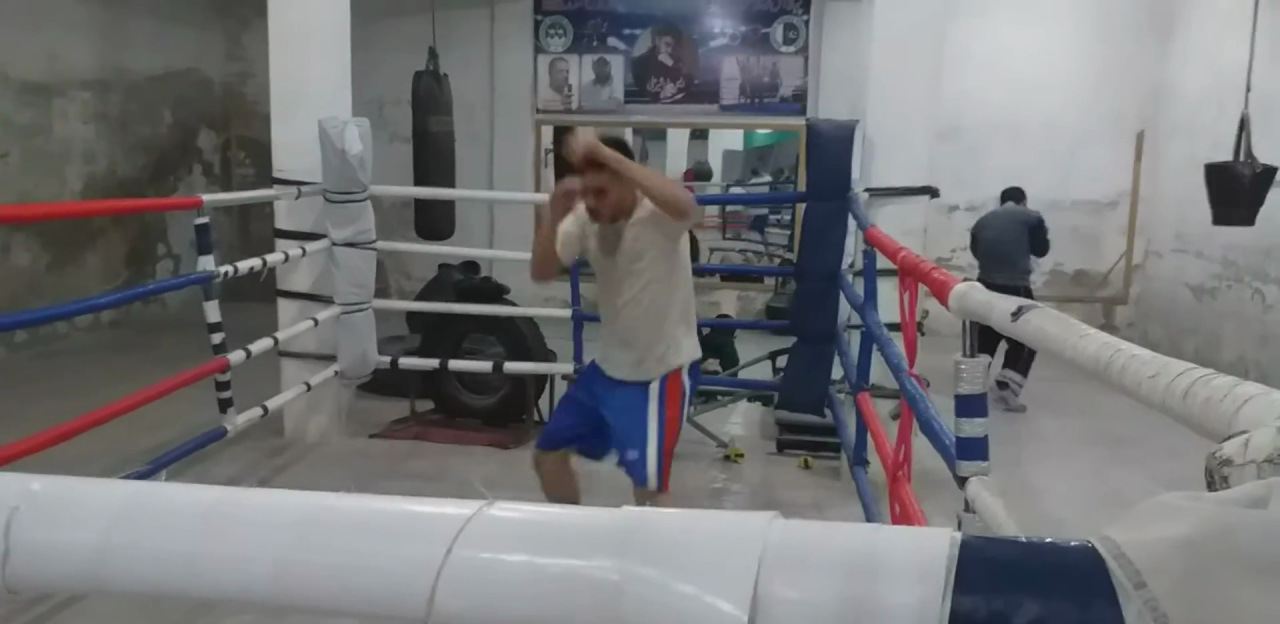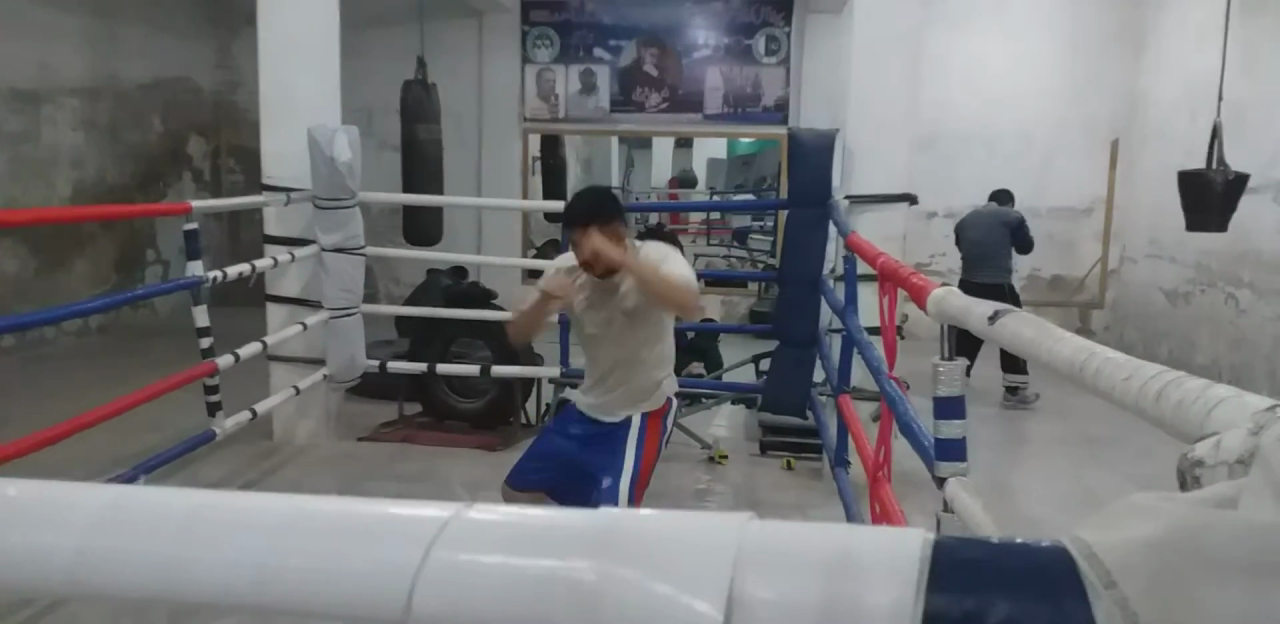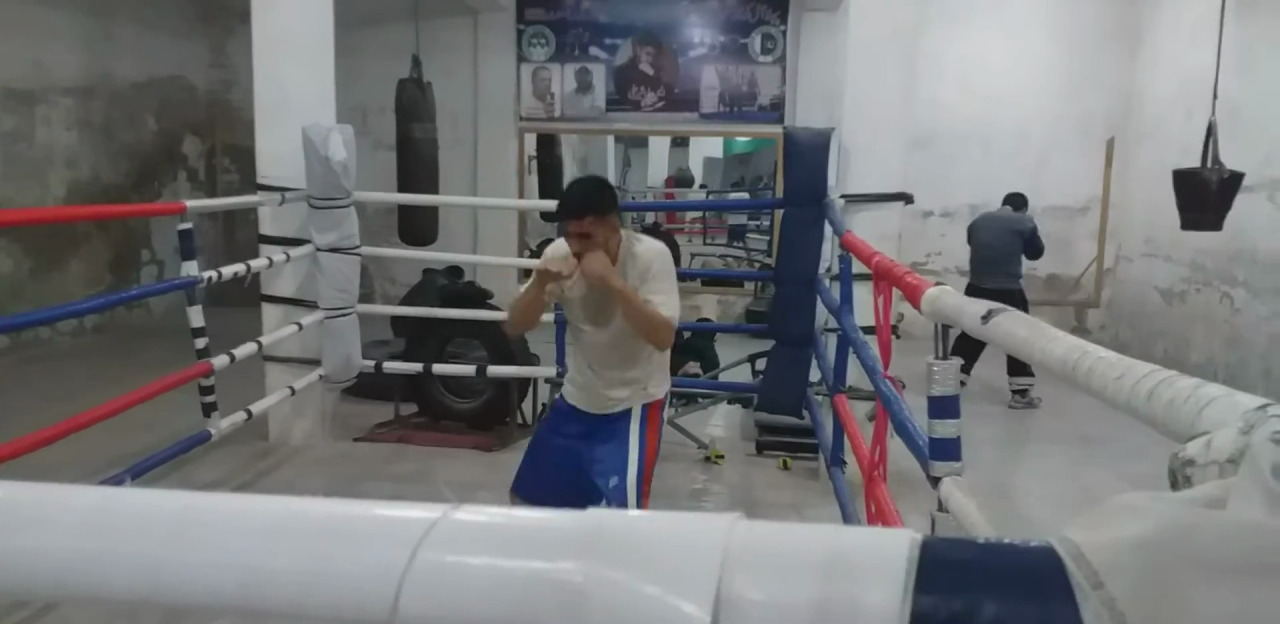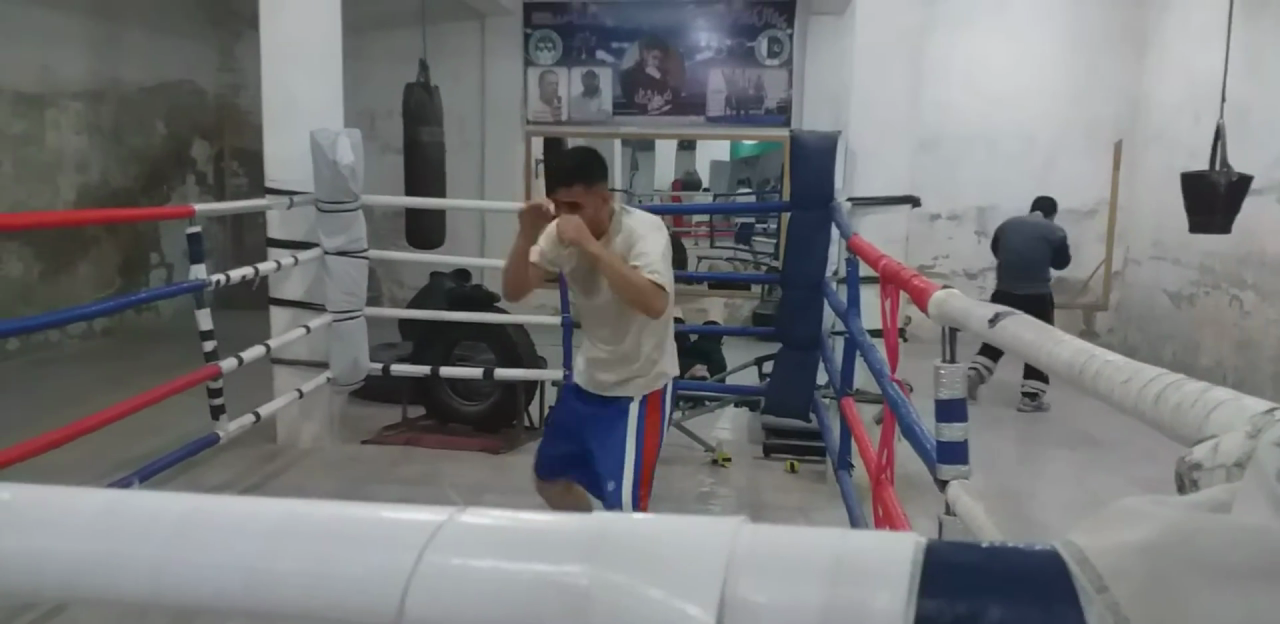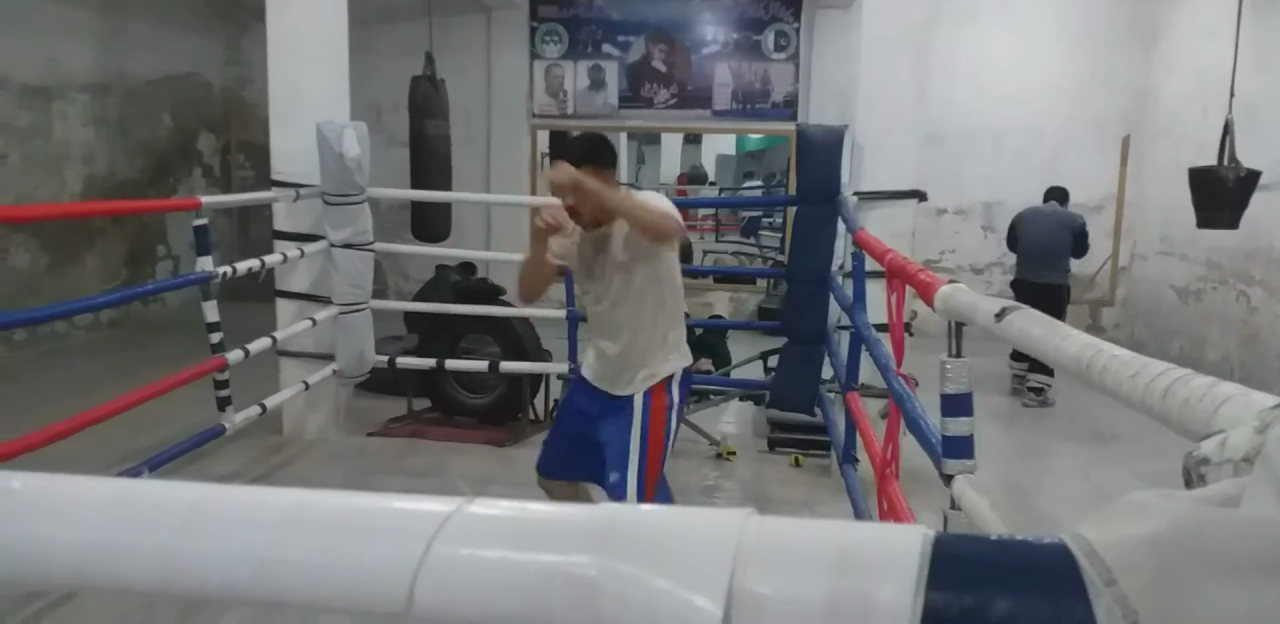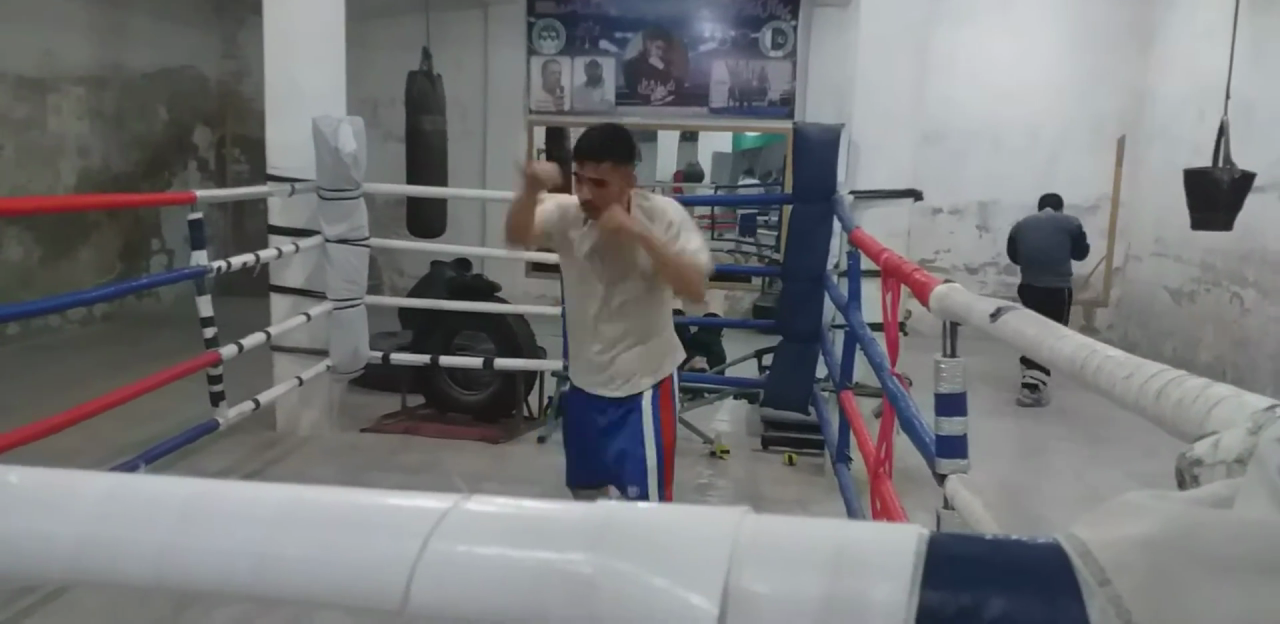
dt=0.2s
person 1, frame 1
left shoulder: (660, 215)
right shoulder: (586, 218)
left elbow: (684, 205)
right elbow: (542, 273)
left wrist: (606, 156)
right wrist: (551, 216)
left hip: (662, 370)
right hip: (610, 367)
left knee: (643, 485)
right knee: (549, 451)
person 1, frame 2
left shoulder: (658, 258)
right shoulder: (569, 267)
left elbow: (689, 304)
right elbow: (518, 336)
left wrist: (623, 261)
right wrist: (542, 303)
left hip: (645, 409)
right hip: (590, 406)
left knee: (616, 509)
right knee: (518, 492)
person 1, frame 3
left shoulder: (651, 258)
right shoulder: (559, 255)
left elbow: (663, 338)
right elbow: (515, 327)
left wrist: (615, 284)
right wrist: (539, 284)
left hip: (637, 401)
right hip: (576, 401)
left knee: (625, 507)
right knee: (526, 498)
person 1, frame 4
left shoulder: (644, 229)
right shoulder: (559, 233)
left elbow: (654, 305)
right elbow: (513, 292)
left wrist: (593, 247)
right wrist: (526, 235)
left hip: (641, 386)
right hip: (588, 379)
left knee: (624, 506)
right knee: (551, 479)
person 1, frame 5
left shoulder: (649, 206)
right shoulder: (566, 224)
left elbow: (668, 229)
right elbow: (528, 293)
left wrist: (587, 185)
right wrist: (539, 242)
left hip: (651, 379)
right hip: (597, 375)
left knee: (632, 499)
right knee: (554, 476)
person 1, frame 6
left shoulder: (665, 216)
right shoulder: (565, 212)
left elbow: (697, 285)
right elbow: (516, 237)
left wrist: (639, 232)
right wrist: (531, 190)
left hip: (645, 381)
right hip: (587, 381)
left knee: (647, 501)
right knee: (586, 487)
person 2, frame 1
left shoulder: (983, 221)
right shoulder: (1030, 217)
right elbow: (1041, 249)
left hip: (986, 285)
right hip: (1015, 287)
left knee: (986, 336)
right ankle: (1005, 386)
person 2, frame 2
left shoulder: (966, 220)
right shoulder: (1011, 217)
right elbow: (1025, 247)
left hip: (968, 284)
right hip: (997, 286)
left knee: (967, 337)
right ankle: (1015, 391)
person 2, frame 3
left shoulder: (980, 221)
right shoulder: (1025, 224)
right elbow: (1035, 253)
left hip: (977, 288)
right hip: (1008, 291)
left knee: (970, 338)
right ankle: (1021, 393)
person 2, frame 4
left shoulder: (1007, 225)
right shoulder: (1055, 232)
left elbow: (996, 251)
right elbow: (1061, 262)
left hip: (1004, 293)
right hip: (1037, 296)
left ankle: (976, 373)
right ankle: (1031, 397)
person 2, frame 5
left shoulder: (1023, 216)
right shoulder: (1074, 220)
left elbow: (1011, 244)
right elbow: (1080, 251)
left hip: (1024, 282)
right hip: (1055, 286)
left ankle: (1019, 379)
right ankle: (1035, 390)
person 2, frame 6
left shoulder: (1022, 226)
right shoulder: (1070, 224)
left elbow: (1014, 256)
right elbow: (1081, 253)
left hip: (1028, 288)
right hip: (1057, 290)
left ankle: (1029, 381)
right ankle: (1031, 387)
